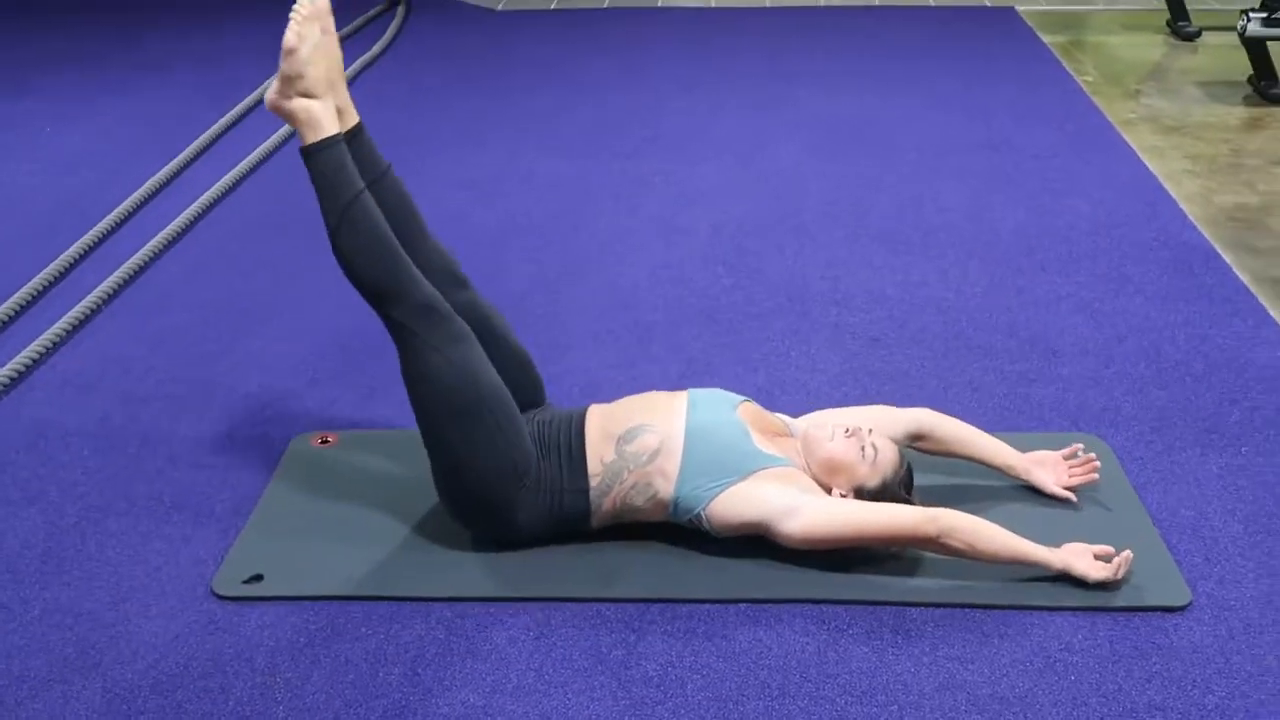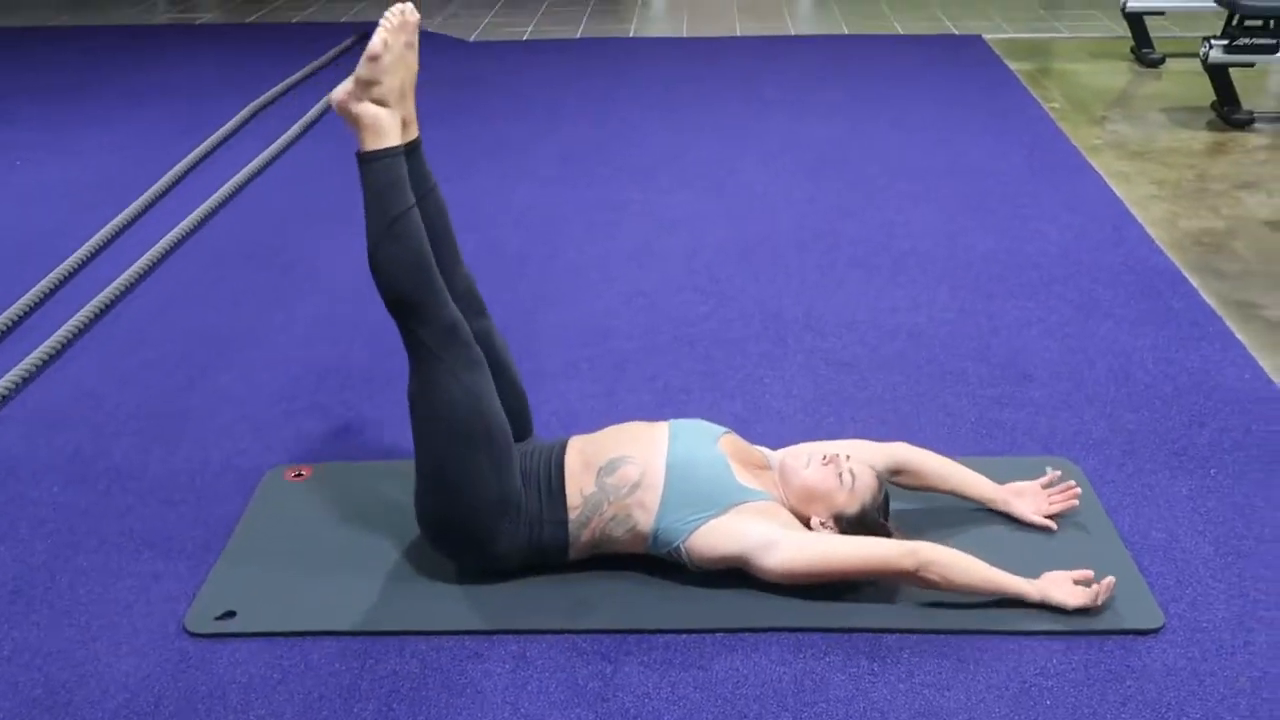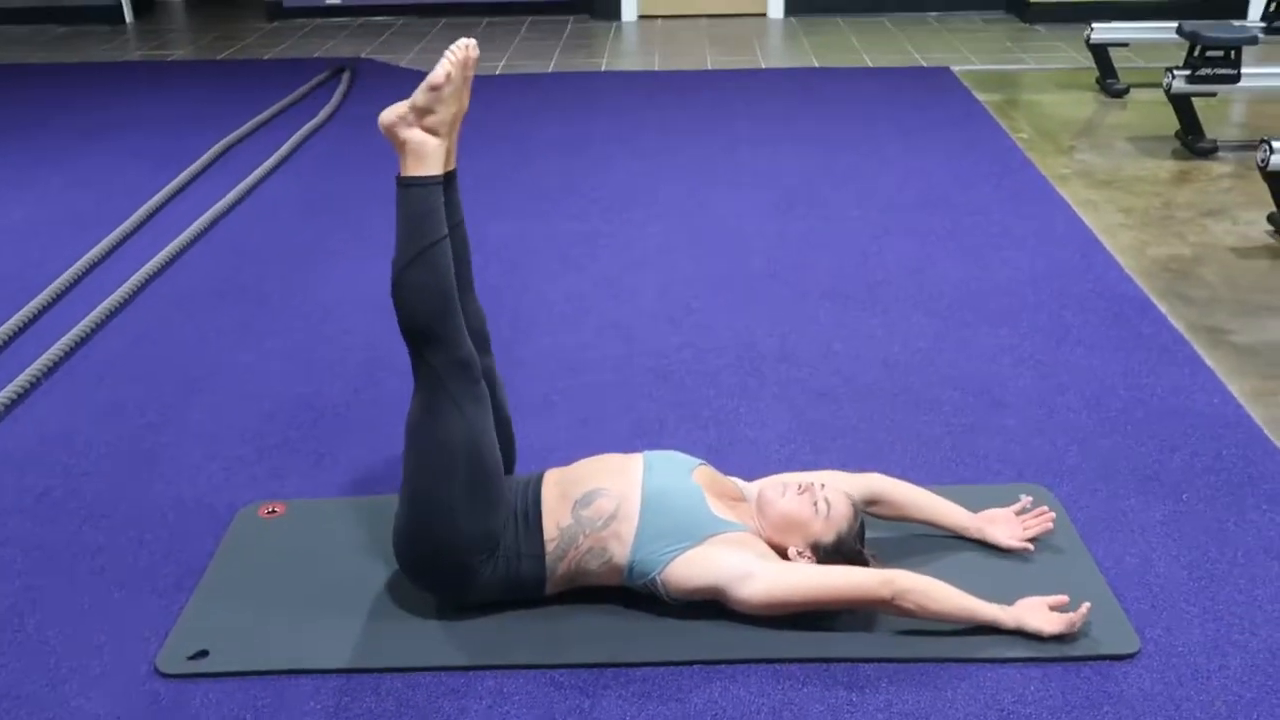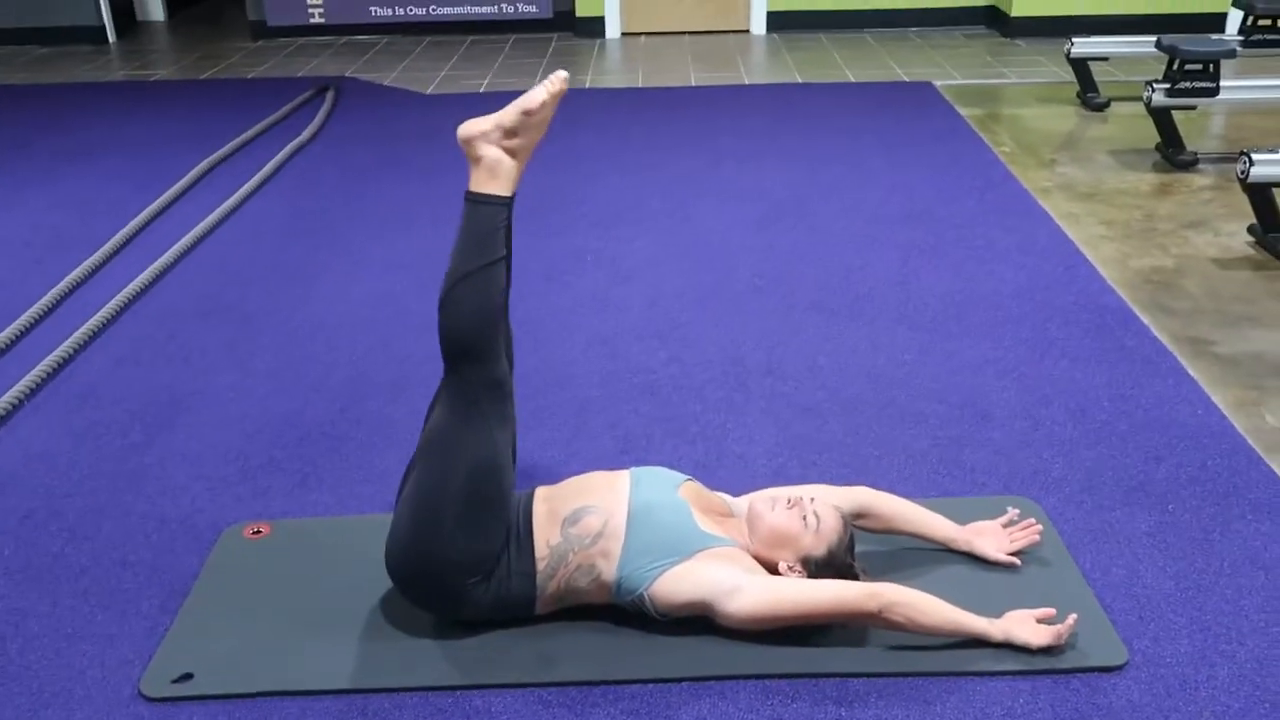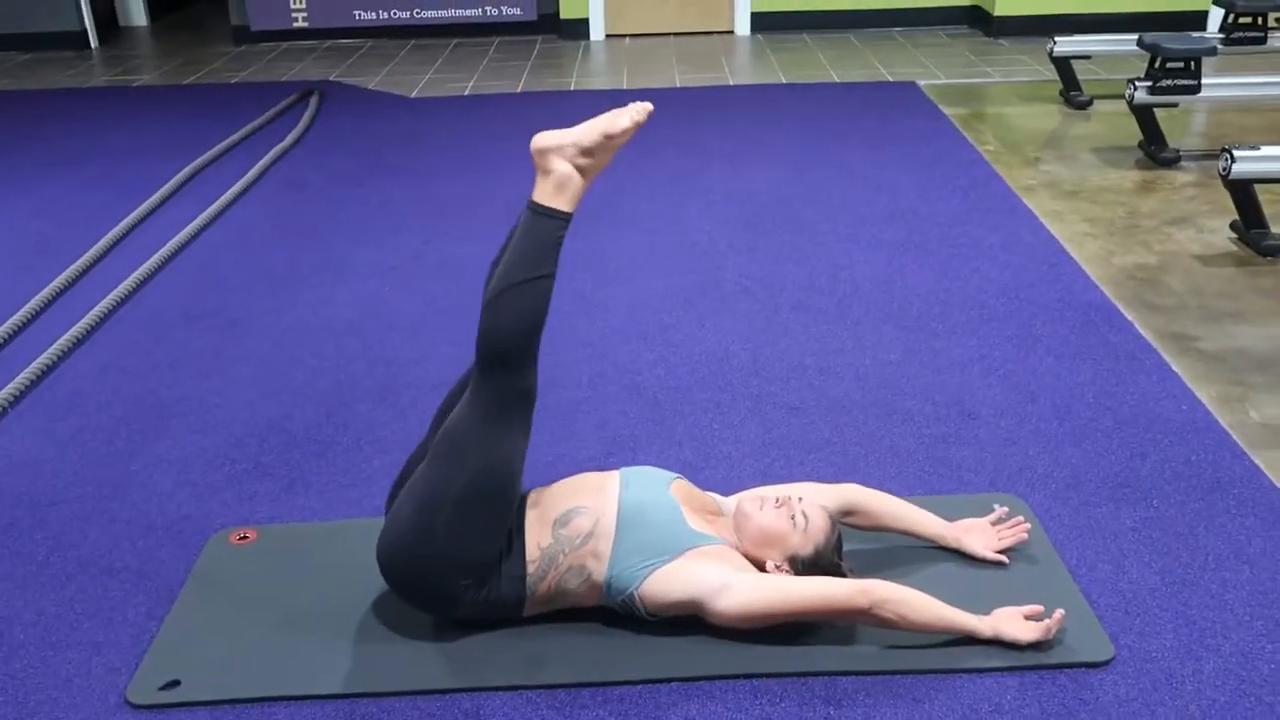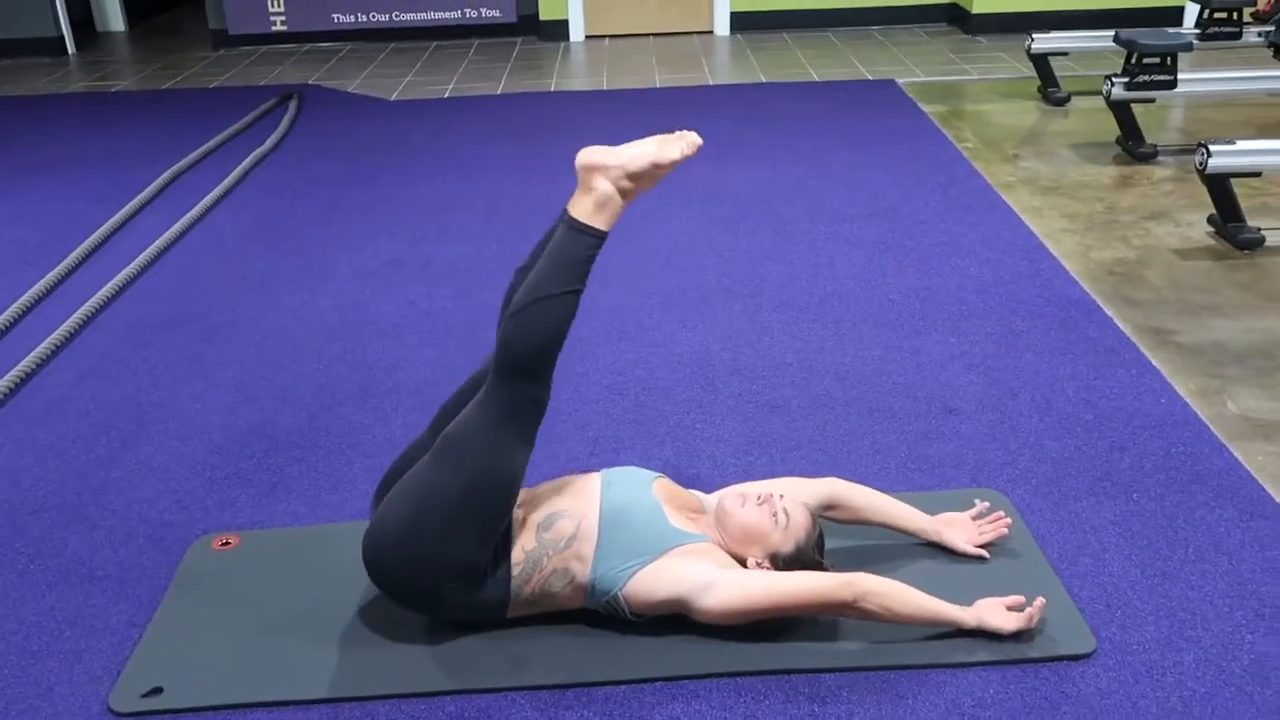
dt=0.4s
person 1, frame 1
left shoulder: (789, 505)
right shoulder: (791, 434)
left elbow: (933, 527)
right elbow: (920, 417)
left wrist: (1057, 559)
right wrist: (1022, 464)
left hip: (515, 494)
right hip: (544, 433)
left knee: (418, 307)
right knee: (441, 285)
left ankle: (318, 119)
person 1, frame 2
left shoulder: (767, 538)
right shoulder: (766, 467)
left elbow: (911, 560)
right elbow: (901, 451)
left wrist: (1034, 589)
right wrist: (1001, 496)
left hip: (493, 521)
right hip: (530, 468)
left knee: (436, 324)
left ankle: (380, 125)
person 1, frame 3
left shoulder: (744, 568)
right shoulder: (743, 500)
left elbow: (886, 589)
right elbow: (875, 483)
left wrist: (1011, 618)
right wrist: (976, 525)
left hip: (468, 553)
right hip: (511, 508)
left knee: (444, 354)
left ankle: (422, 151)
person 1, frame 4
left shoulder: (732, 585)
right shoulder: (730, 514)
left elbow: (876, 602)
right elbow: (861, 496)
left wrist: (999, 630)
right wrist: (963, 537)
left hip: (457, 568)
right hip: (490, 527)
left knee: (475, 371)
left ankle: (494, 167)
person 1, frame 5
left shoulder: (721, 584)
right shoulder: (719, 514)
left elbow: (864, 599)
right elbow: (850, 494)
left wrist: (986, 627)
right wrist: (952, 533)
left hip: (445, 565)
left knee: (505, 369)
person 1, frame 6
left shoulder: (706, 582)
right shoulder: (700, 511)
left elbow: (849, 592)
right elbow: (828, 489)
left wrist: (970, 617)
right wrist: (932, 526)
left hip: (424, 559)
left knee: (521, 375)
